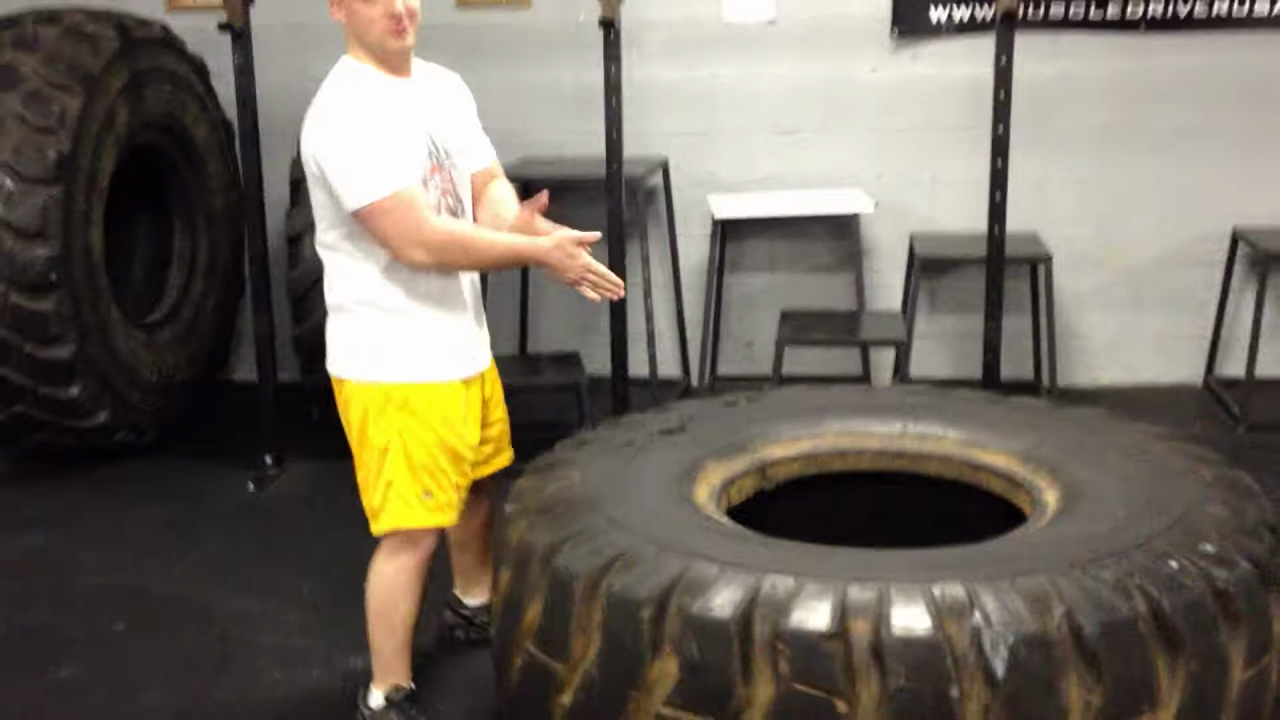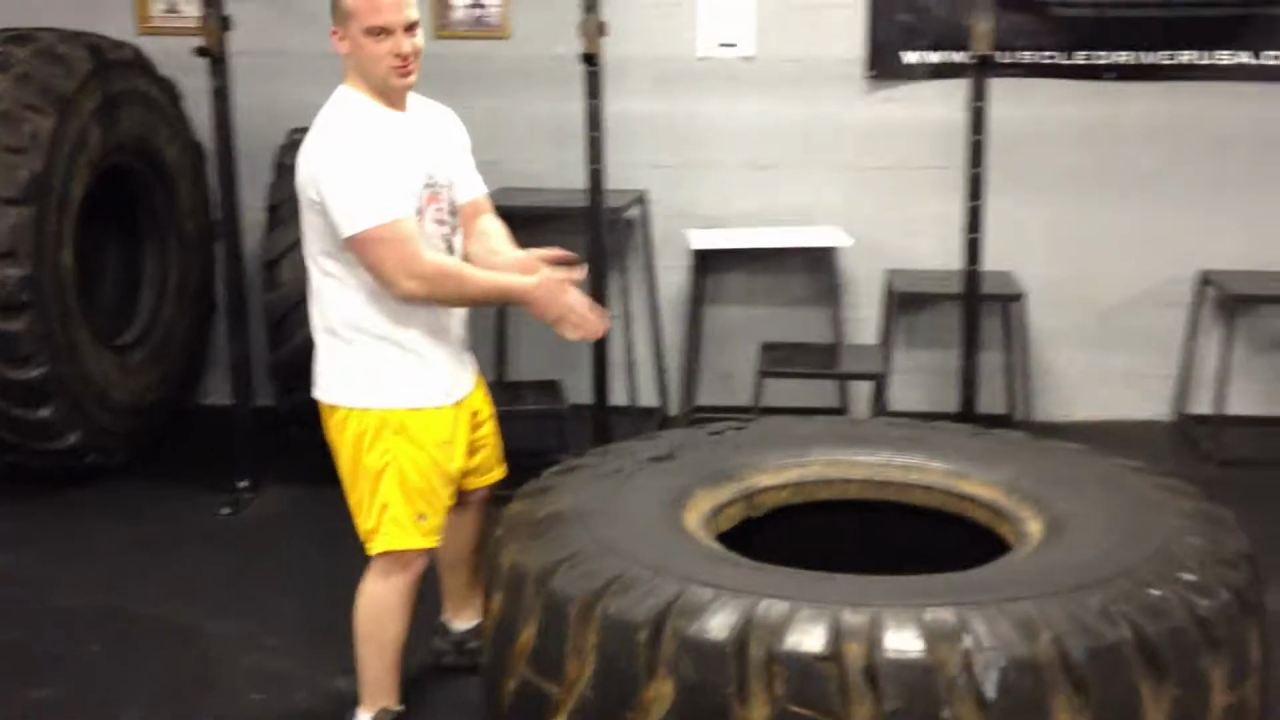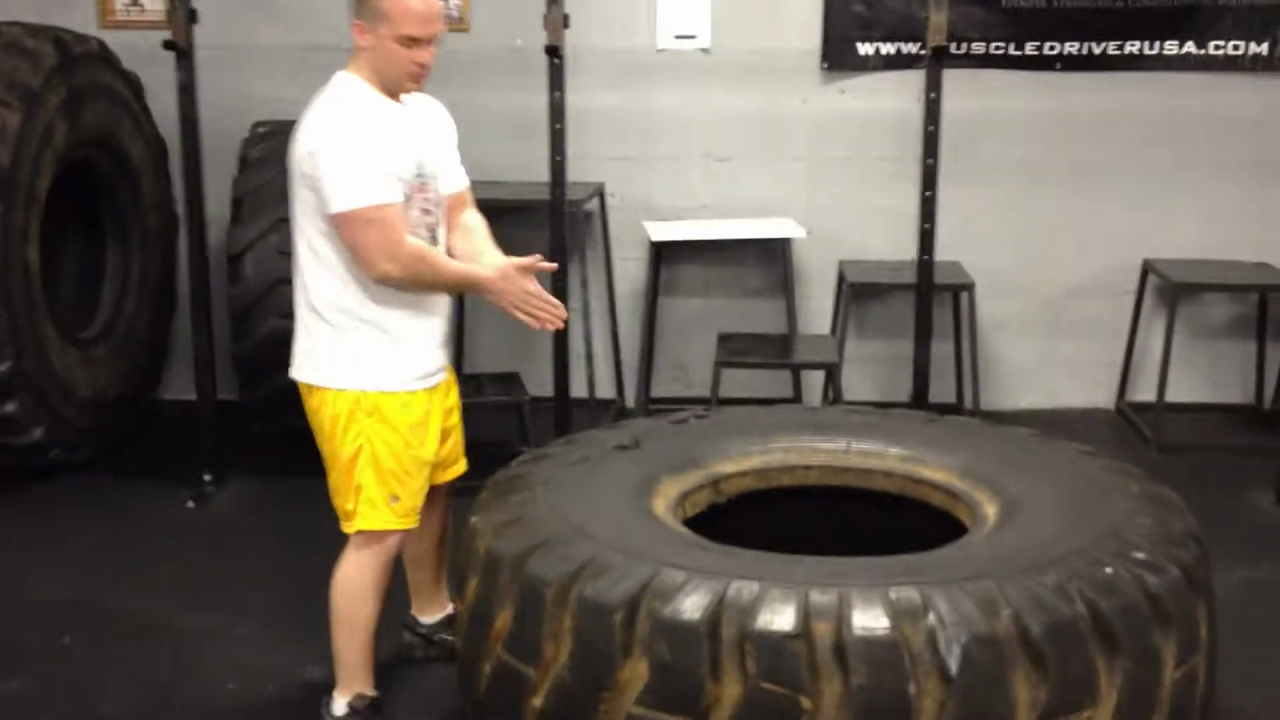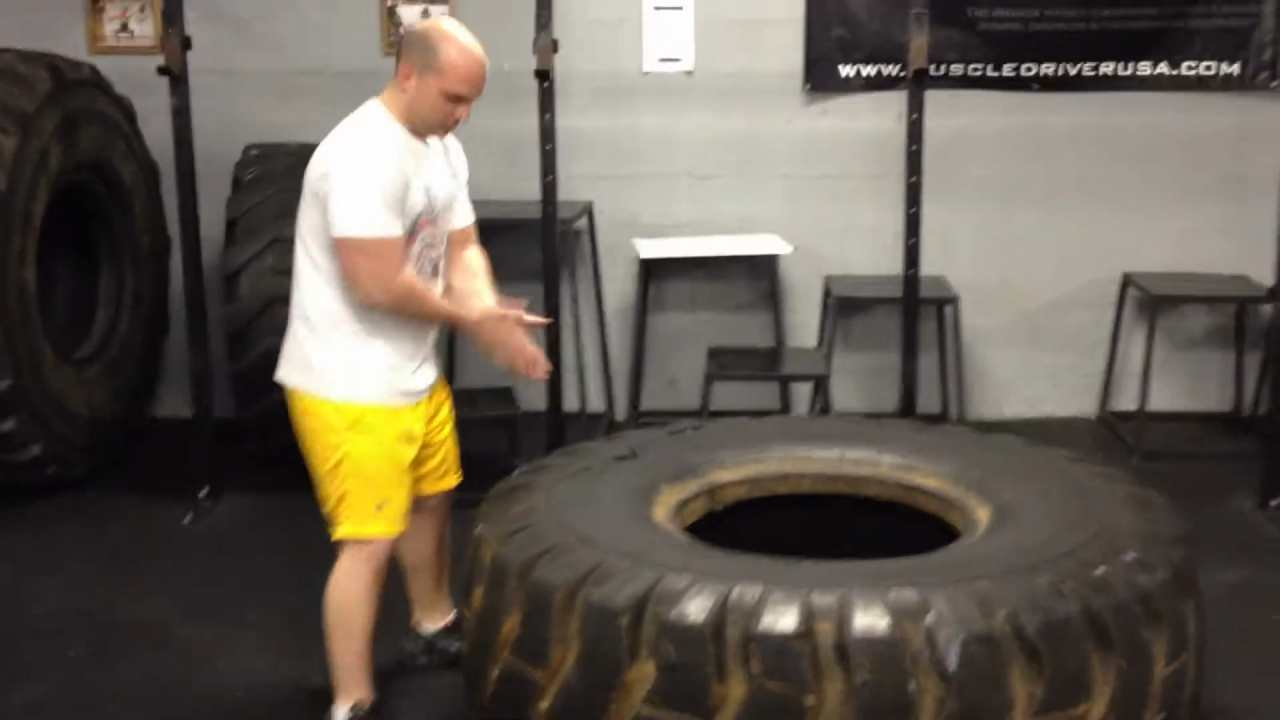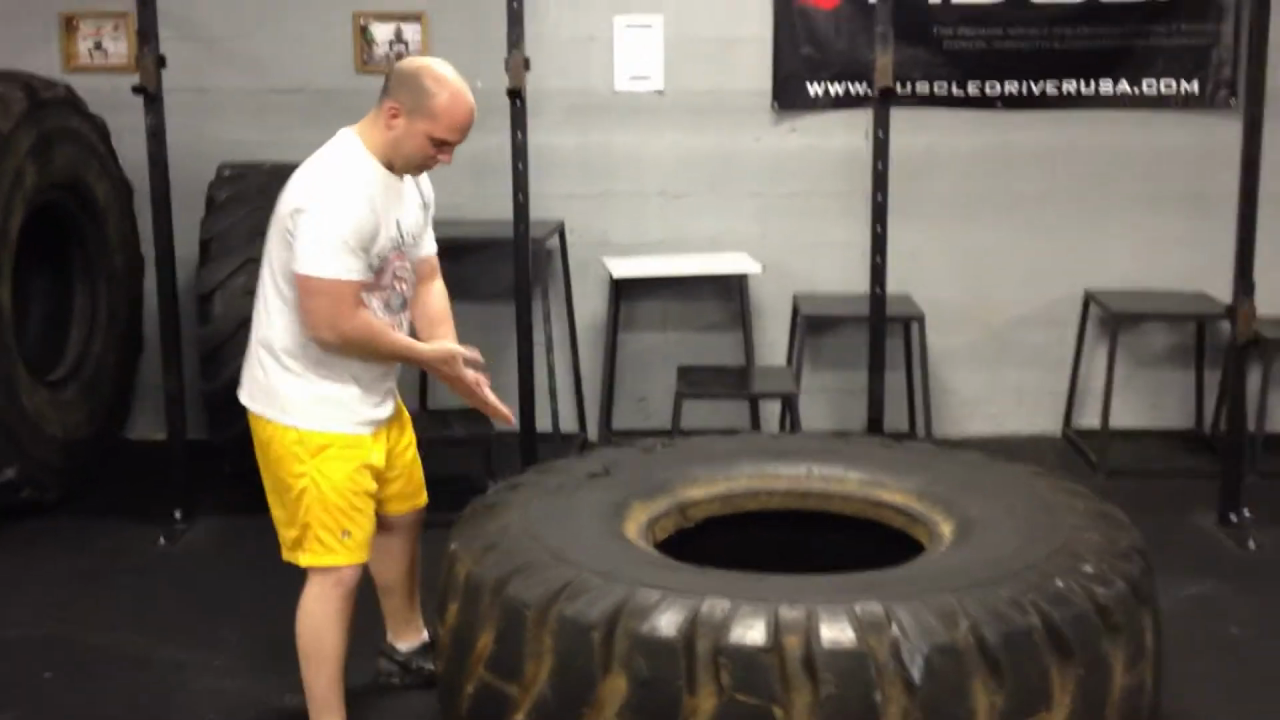
dt=0.2s
person 1, frame 1
left shoulder: (444, 87)
right shoulder: (347, 113)
left elbow: (487, 189)
right elbow: (419, 241)
left wrist: (523, 225)
right wrist: (536, 251)
left hip: (462, 341)
right hip: (394, 364)
left knee: (476, 484)
right knee: (411, 534)
left ankle: (474, 599)
person 1, frame 2
left shoulder: (437, 123)
right shoulder: (345, 142)
left elbow: (477, 226)
right elbow: (409, 273)
left wrist: (526, 269)
right wrist: (525, 291)
left hip: (449, 369)
right hip: (382, 390)
left knee: (469, 495)
right knee: (402, 555)
left ankle: (462, 625)
person 1, frame 3
left shoulder: (428, 114)
right shoulder: (343, 123)
left elbow: (458, 214)
right elbow: (388, 256)
left wrist: (497, 268)
right wrist: (487, 280)
left hip: (421, 356)
right hip: (363, 372)
left knee: (432, 494)
right knee: (377, 535)
left ankle: (430, 620)
person 1, frame 4
left shoulder: (444, 150)
right shoulder: (363, 155)
left elbow: (462, 247)
right elbow: (381, 285)
left wrist: (488, 313)
right wrist: (471, 321)
left hip: (413, 372)
right hip: (349, 386)
left knee: (429, 499)
right knee: (371, 541)
left ankle: (433, 628)
person 1, frame 5
left shoulder: (409, 180)
right shoulder: (335, 193)
left elbow: (424, 280)
right elbow: (334, 323)
left wrist: (453, 360)
right wrist: (426, 356)
left hip: (374, 398)
right hip: (310, 412)
left knee: (402, 517)
right knee: (337, 569)
left ankle: (407, 646)
